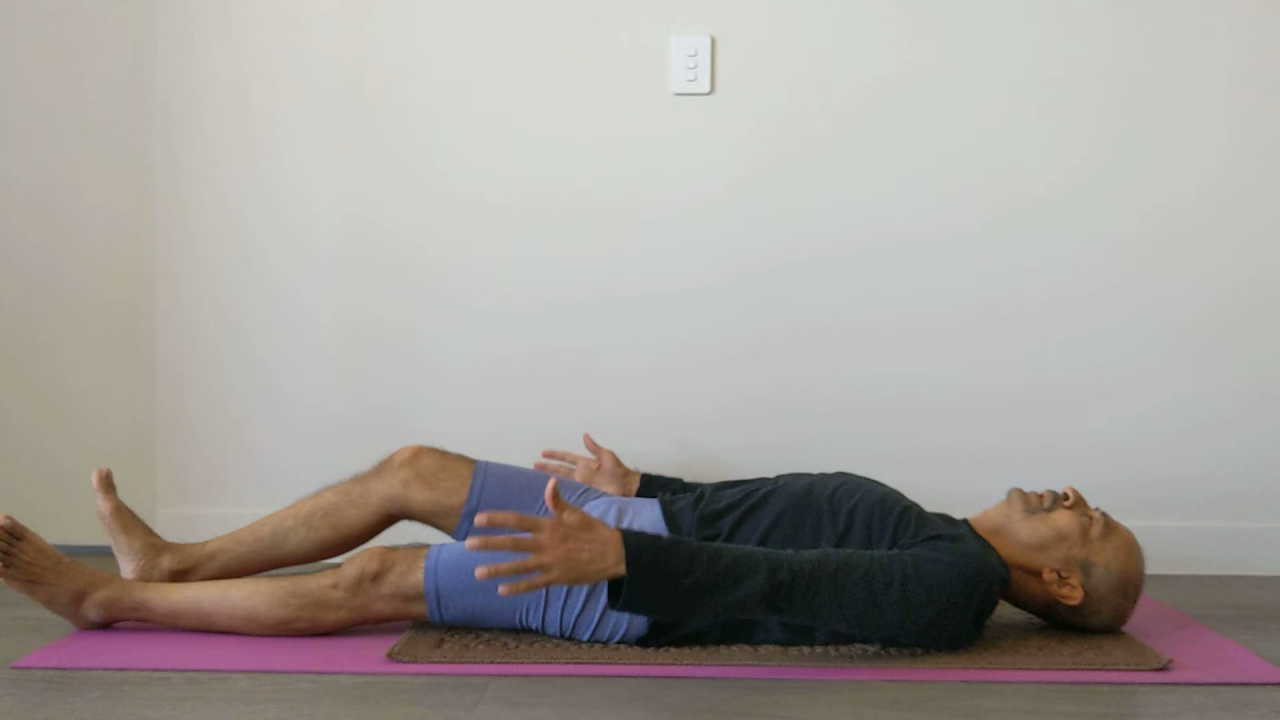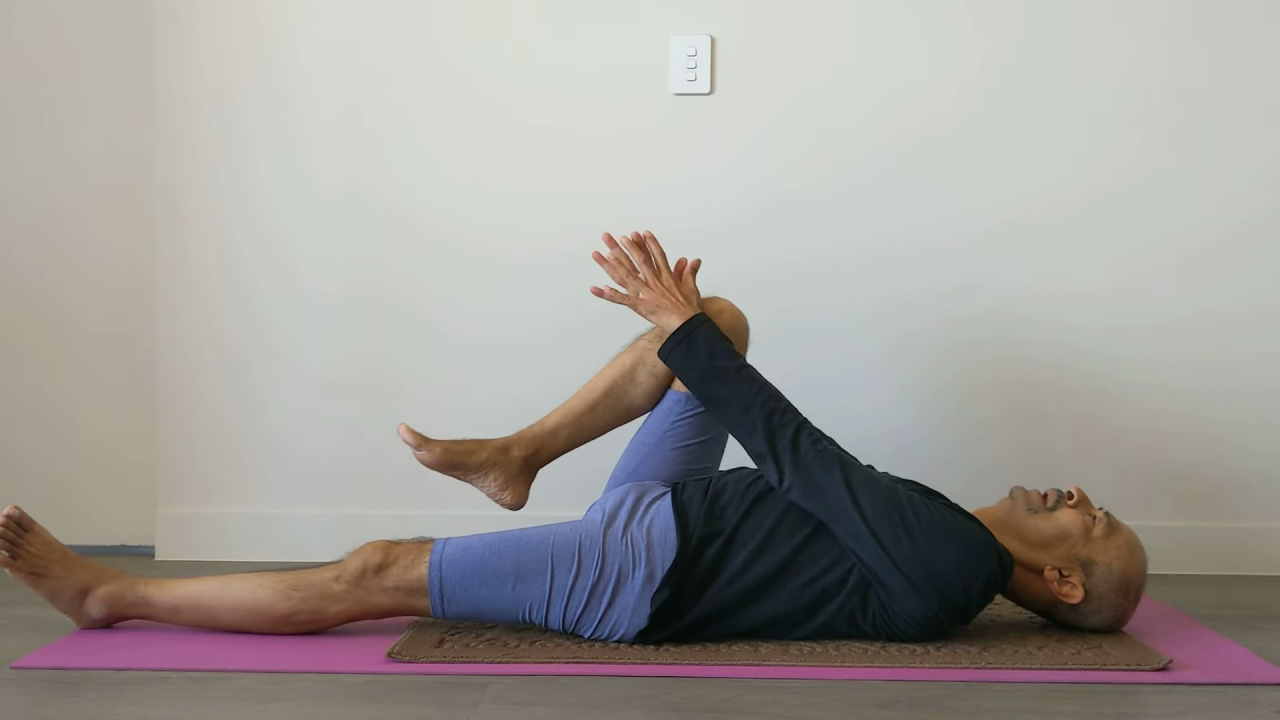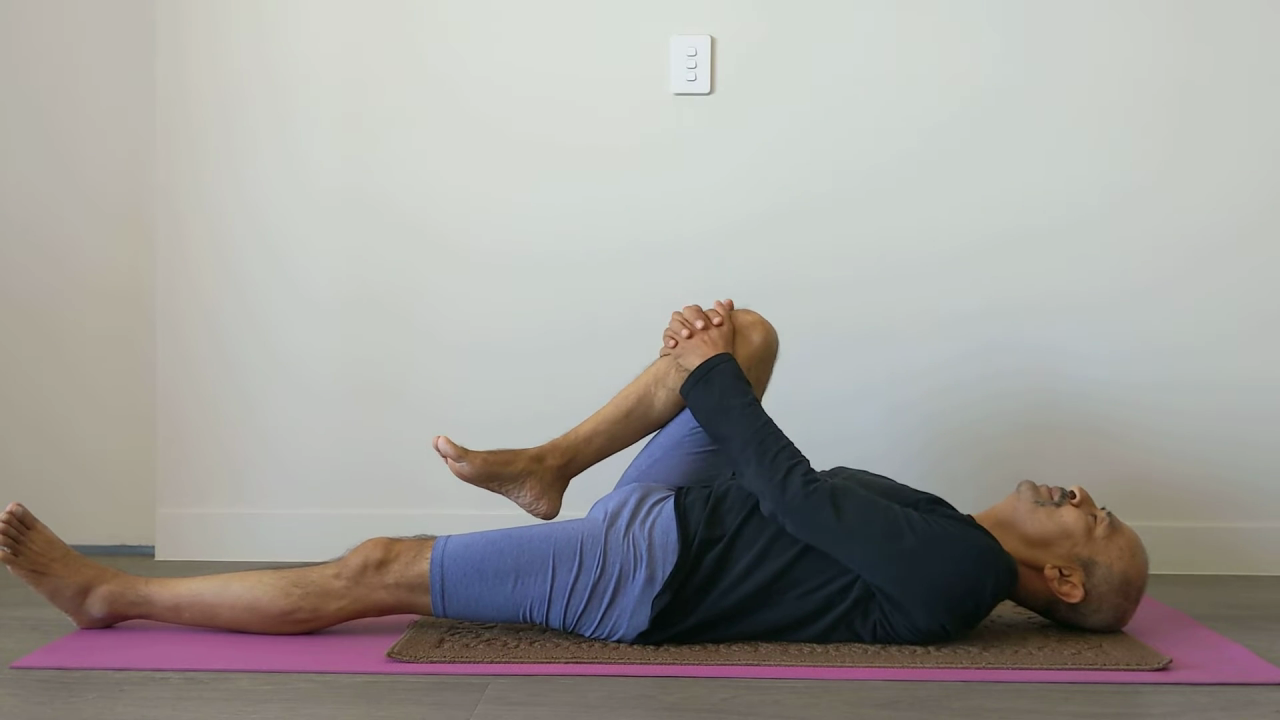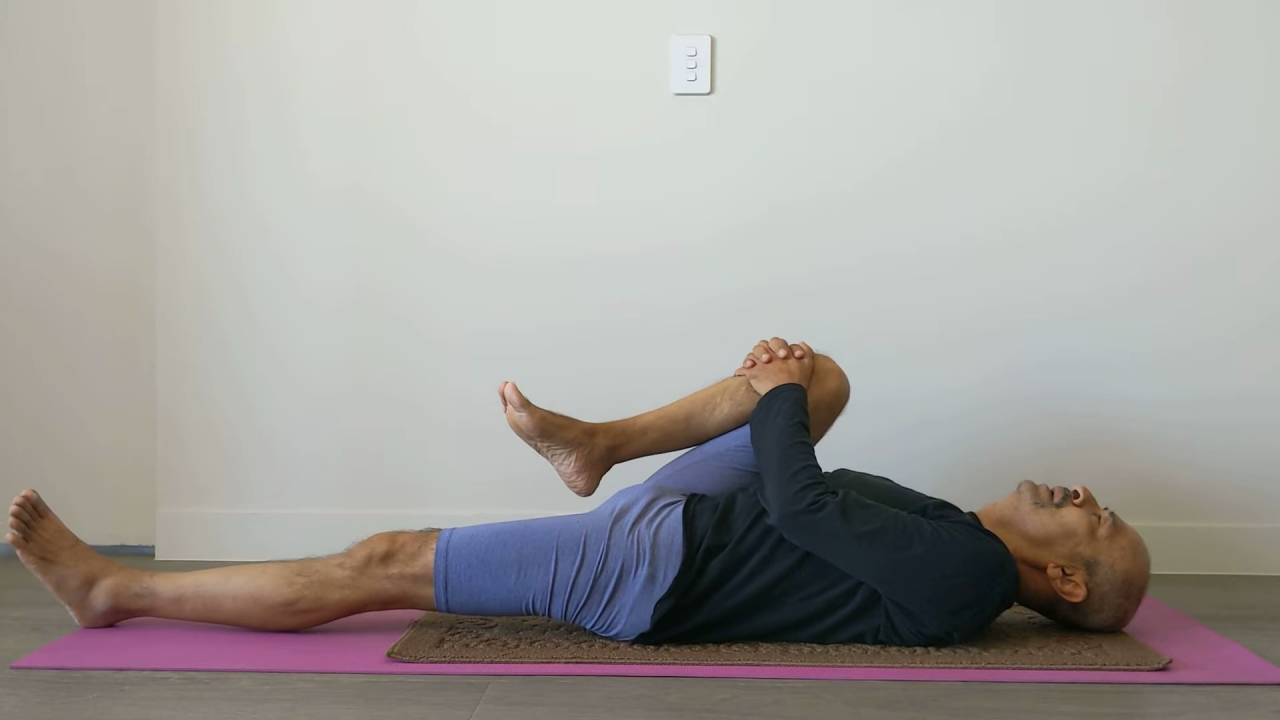
dt=1s
person 1, frame 1
left shoulder: (951, 590)
right shoulder: (931, 538)
left elbow: (785, 582)
left wrist: (615, 559)
right wrist: (633, 496)
left hip: (646, 589)
right hip: (652, 524)
left knee: (372, 582)
right knee: (411, 469)
left ankle: (105, 603)
right ankle: (177, 562)
person 1, frame 2
left shoulder: (948, 565)
right shoulder: (940, 539)
left elbow: (797, 455)
right elbow: (813, 480)
left wrist: (680, 330)
right wrist: (687, 323)
left hip: (636, 573)
right hip: (656, 517)
left knee: (370, 576)
right knee: (724, 323)
left ankle: (107, 593)
right ankle: (515, 457)
person 1, frame 3
left shoulder: (953, 571)
right shoulder: (944, 546)
left elbow: (790, 496)
right elbow: (810, 503)
left wrist: (703, 370)
right wrist: (717, 359)
left hip: (639, 573)
right hip: (662, 521)
left knee: (372, 572)
right knee: (747, 333)
left ankle: (110, 594)
right ankle: (547, 467)
person 1, frame 4
left shoulder: (961, 575)
right shoulder: (956, 542)
left elbow: (800, 508)
left wrist: (775, 398)
right wrist: (788, 388)
left hip: (646, 570)
right hip: (675, 522)
left knee: (377, 566)
right knee: (820, 376)
left ankle: (114, 588)
right ankle: (593, 444)
